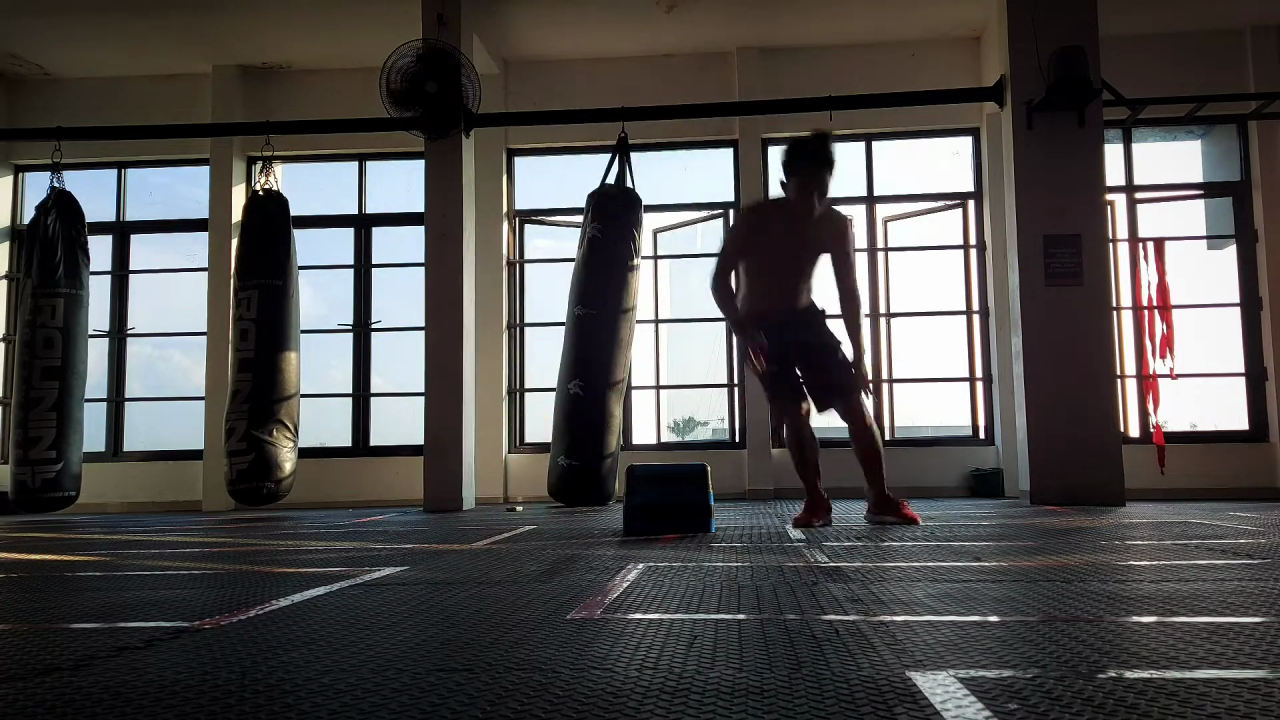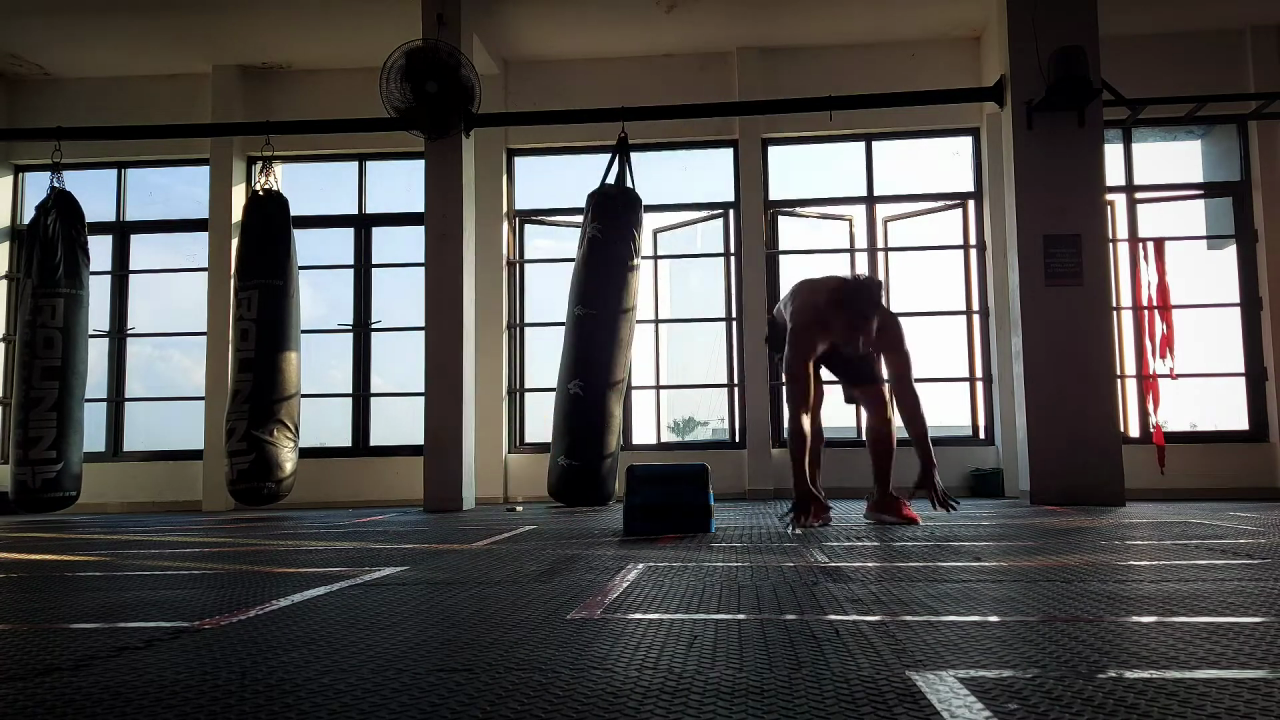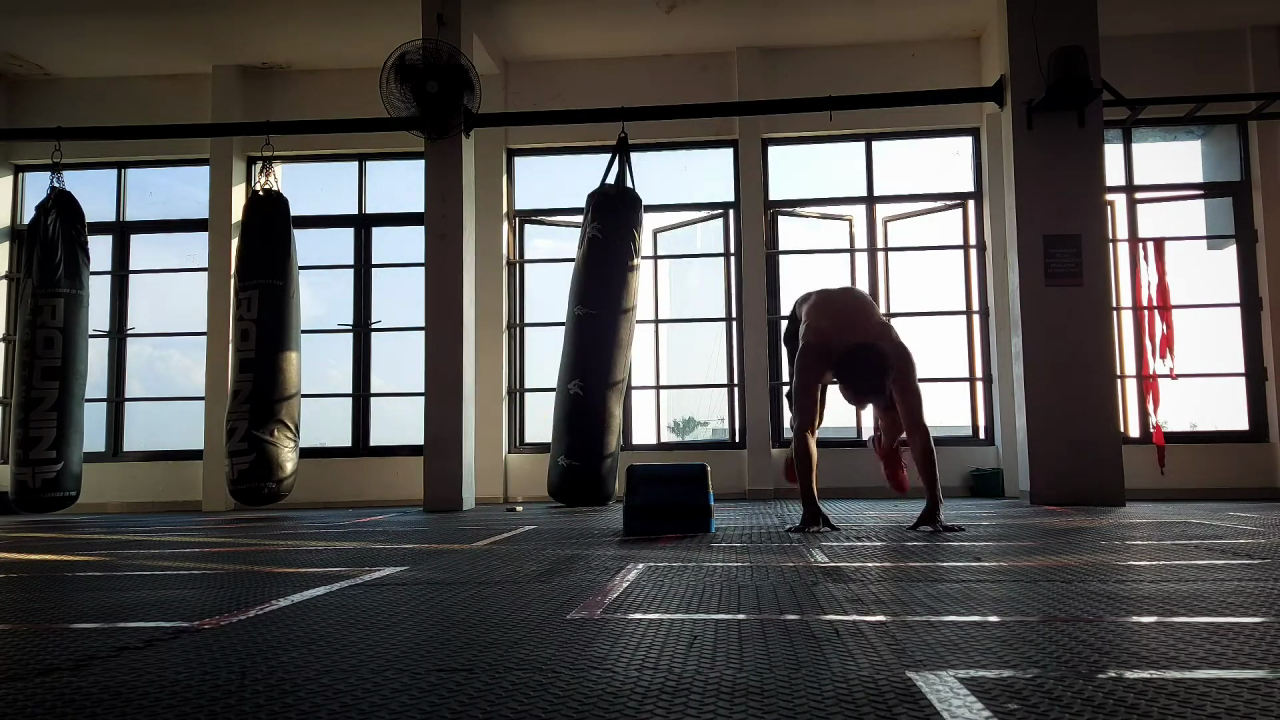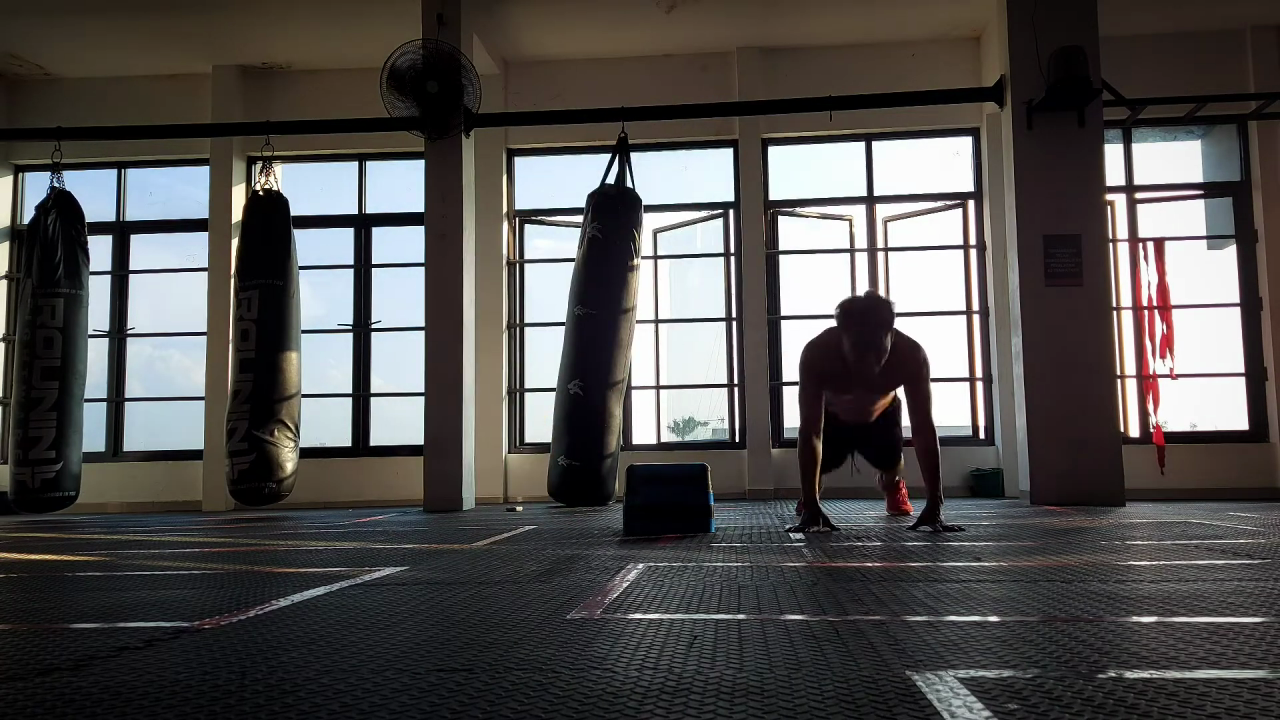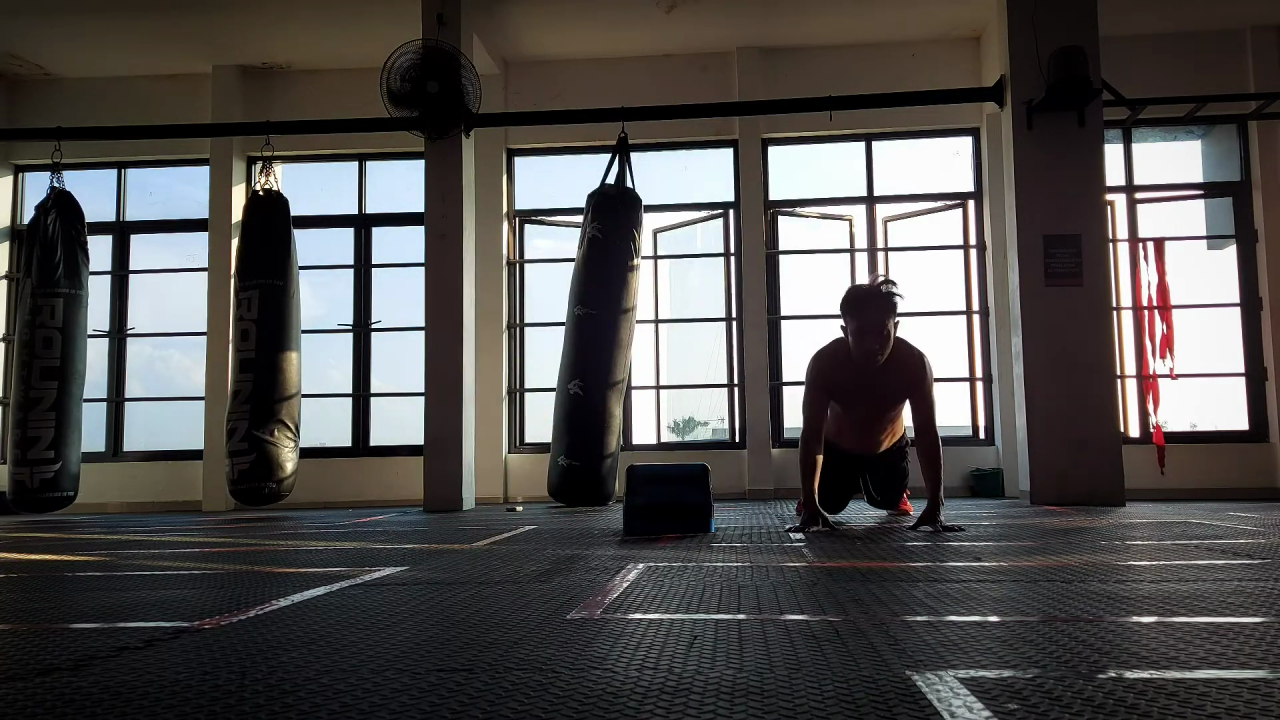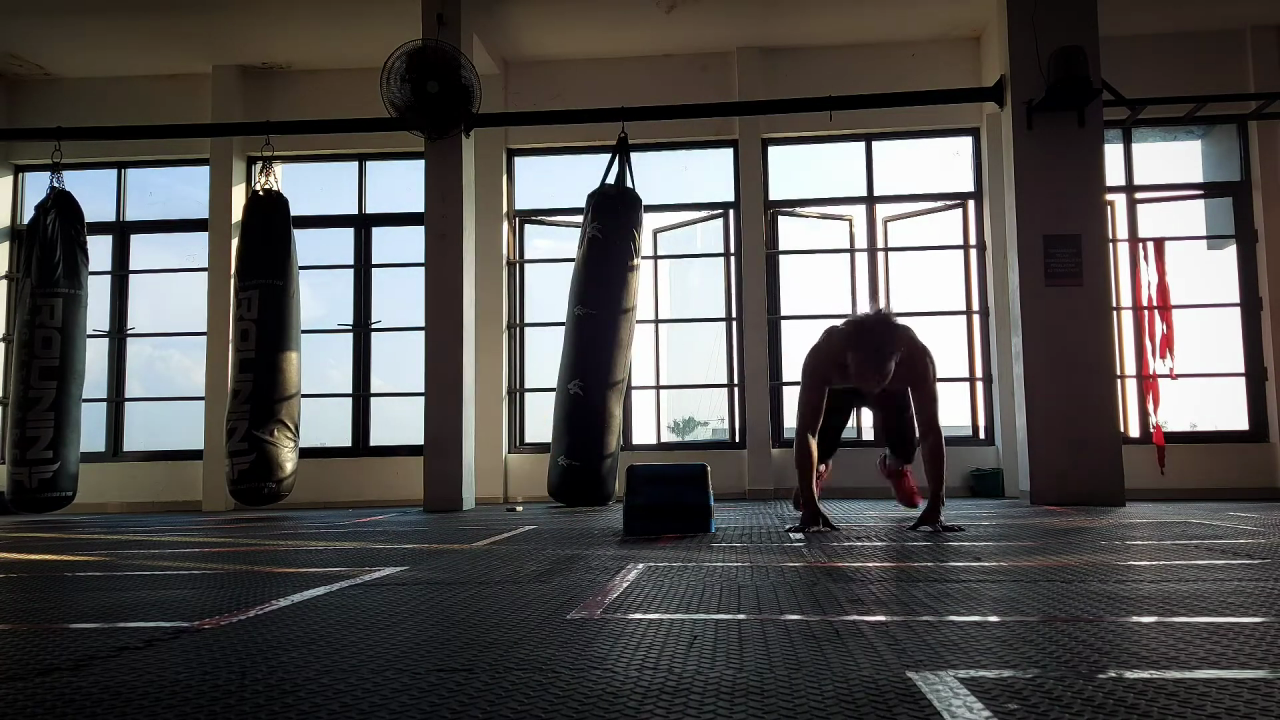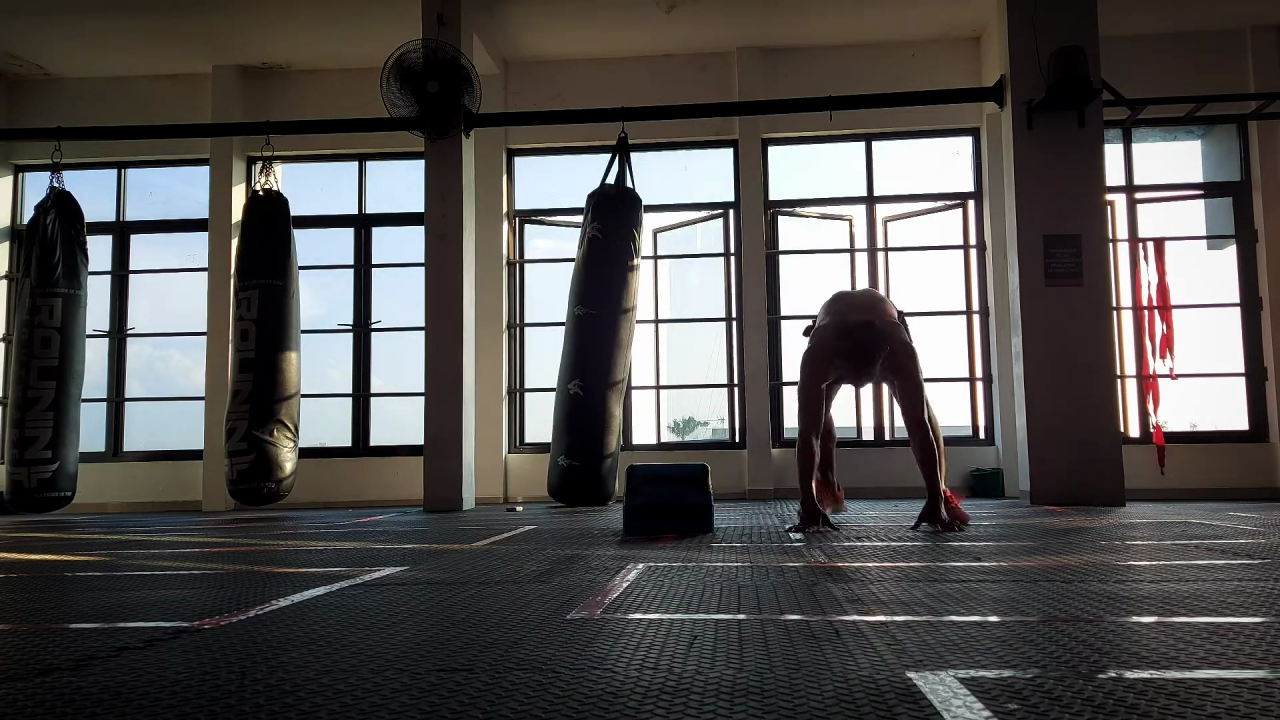
dt=0.2s
person 1, frame 1
left shoulder: (837, 226)
right shoulder: (755, 219)
left elbow: (848, 292)
right elbow: (721, 279)
left wrist: (858, 356)
right wrist: (742, 328)
left hip: (805, 319)
right hip: (759, 326)
left knee: (855, 406)
right knee: (795, 411)
left ankle: (880, 499)
right ankle: (815, 500)
person 1, frame 2
left shoulder: (886, 323)
right shoulder: (806, 324)
left elbow: (906, 393)
right elbow: (797, 412)
left wrist: (929, 467)
right wrist: (802, 486)
right hip: (783, 330)
left knee: (879, 399)
right knee: (810, 401)
left ankle: (882, 497)
right ankle: (813, 499)
person 1, frame 3
left shoulder: (897, 358)
right shoulder: (812, 356)
left elbow: (918, 430)
right elbow: (804, 430)
left wrist: (934, 505)
right wrist: (811, 507)
left knee: (893, 415)
right knee: (808, 416)
left ankle: (885, 443)
person 1, frame 4
left shoulder: (910, 354)
right shoulder: (817, 354)
left elbow: (923, 430)
right elbow: (810, 433)
left wrist: (934, 506)
right wrist: (811, 506)
left hip: (878, 417)
right hip: (834, 419)
left ankle: (891, 484)
person 1, frame 5
left shoulder: (914, 363)
right shoulder: (824, 363)
left elbow: (927, 435)
right elbow: (811, 438)
left wrist: (934, 506)
right wrist: (811, 506)
left ankle: (895, 494)
right ankle: (812, 504)
person 1, frame 6
left shoulder: (917, 358)
right shoulder: (823, 357)
left elbow: (930, 431)
right elbow: (806, 431)
left wrist: (935, 506)
right wrist: (809, 507)
right hip: (839, 386)
right knee: (818, 461)
left ankle: (893, 468)
right ankle: (819, 472)
person 1, frame 7
left shoulder: (901, 352)
right shoulder: (818, 354)
left elbow: (920, 423)
right elbow: (808, 430)
left wrist: (935, 501)
right wrist: (809, 505)
left knee: (917, 411)
right knee: (819, 410)
left ankle: (942, 494)
right ankle: (828, 485)
